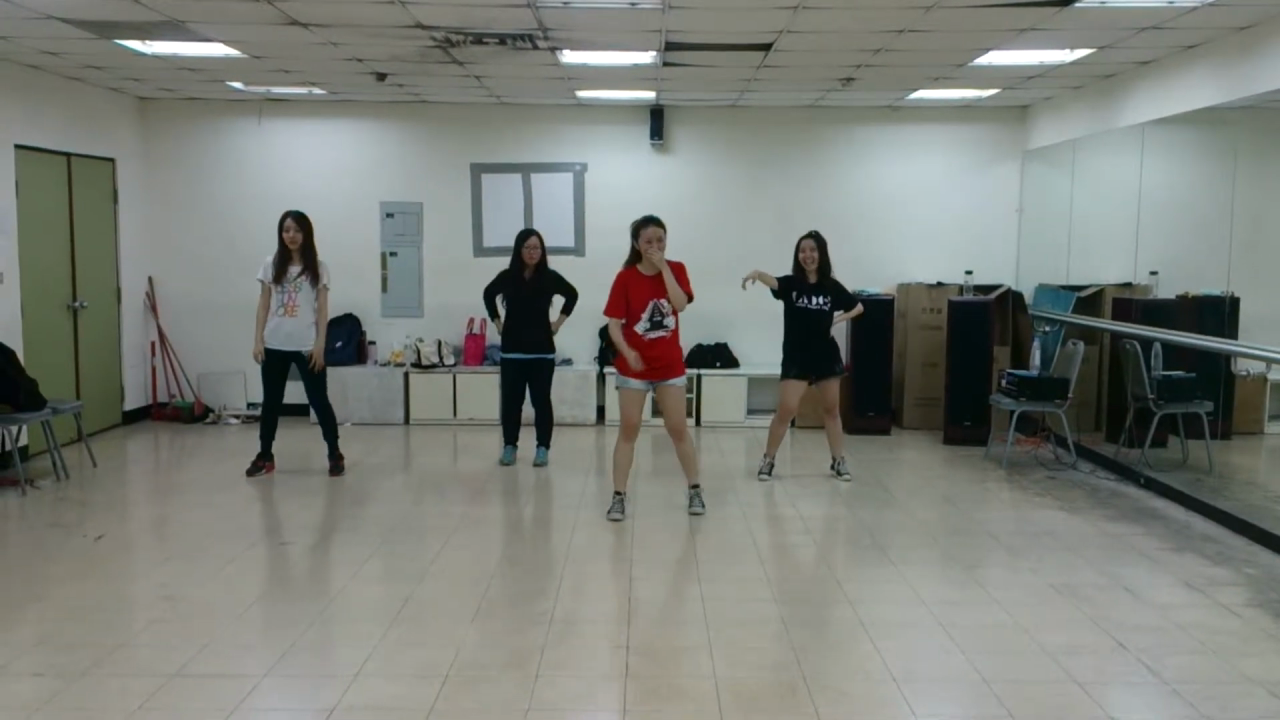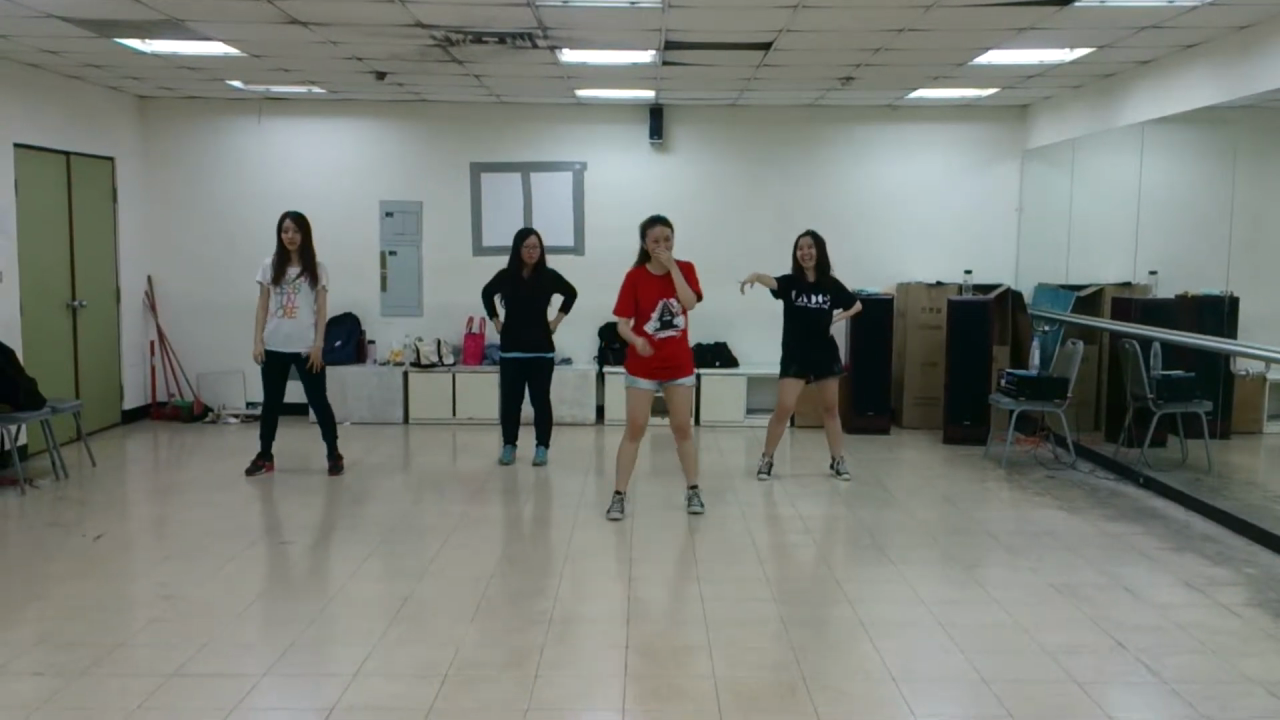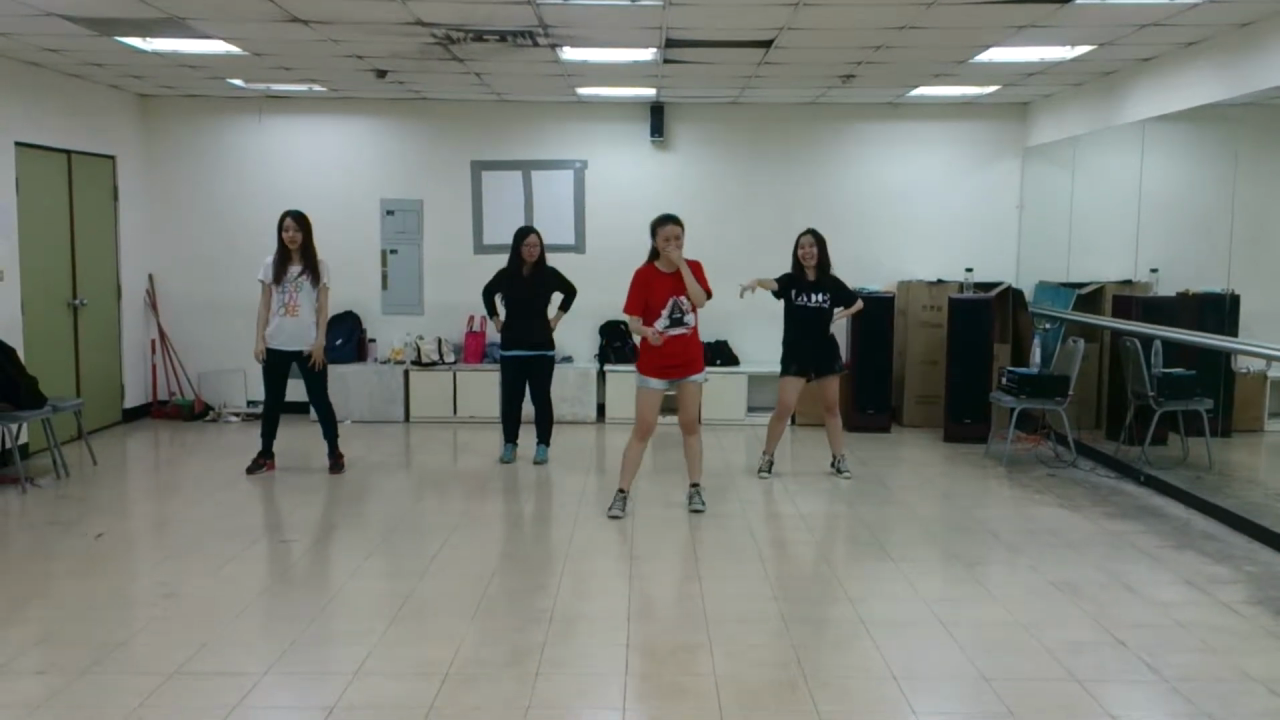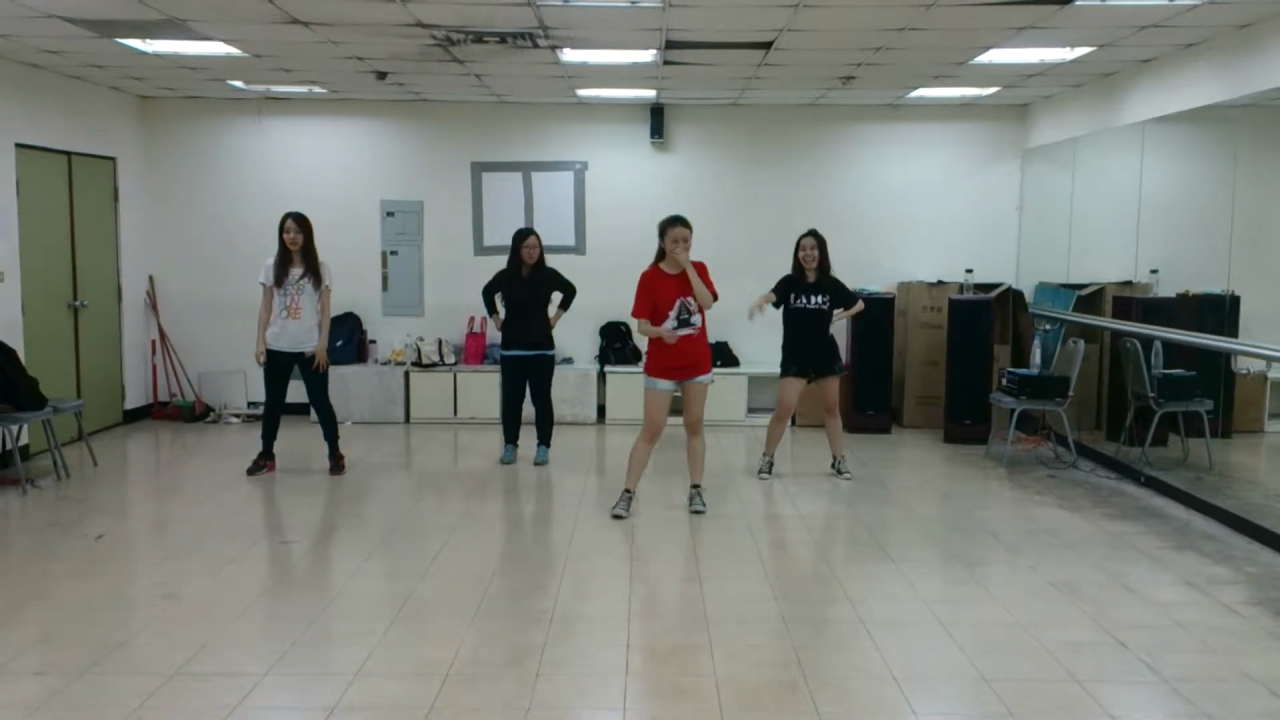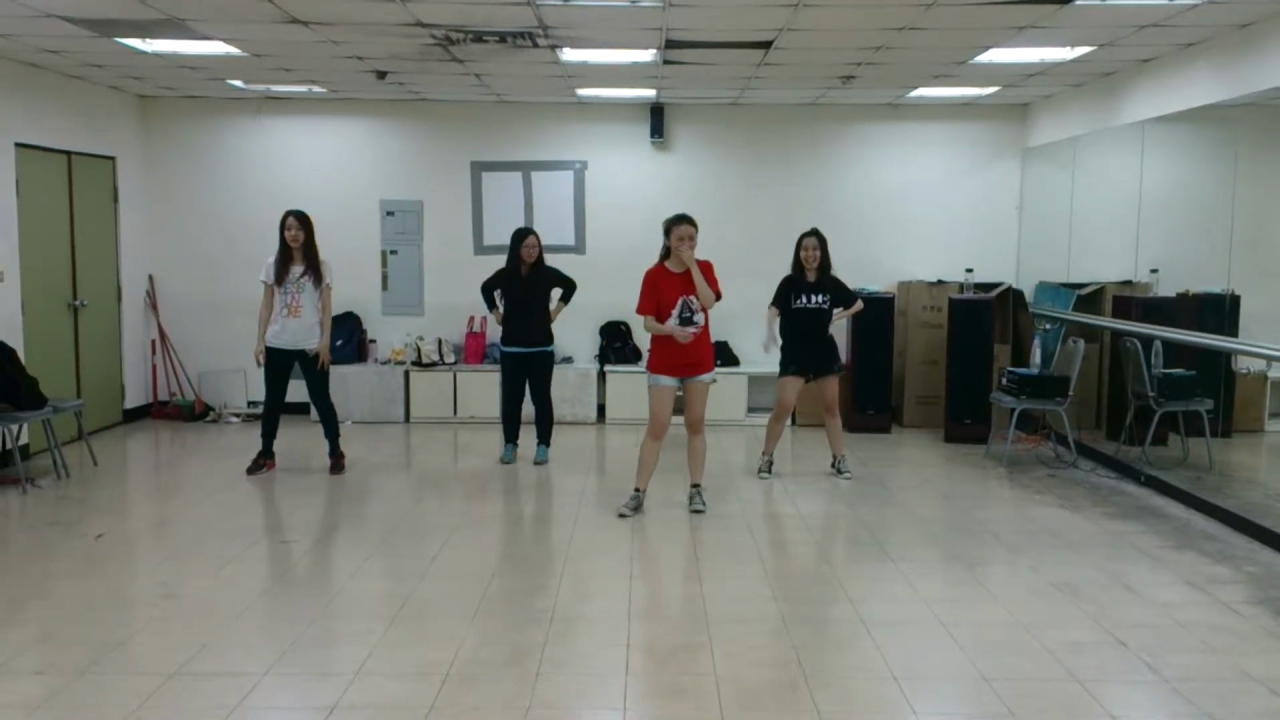
dt=0.1s
person 1, frame 1
left shoulder: (676, 270)
right shoulder: (625, 277)
left elbow: (680, 304)
right elbow: (613, 324)
left wrist: (663, 267)
right wrist: (625, 350)
left hip: (670, 364)
right hip: (634, 365)
left knee: (679, 430)
right knee: (629, 430)
left ankle: (695, 490)
right ankle: (619, 496)
person 1, frame 2
left shoulder: (685, 269)
right shoulder: (635, 277)
left elbow: (690, 303)
right elbow: (622, 324)
left wrist: (671, 266)
right wrist: (635, 340)
left hip: (680, 364)
right hip: (643, 365)
left knee: (683, 429)
right knee: (634, 431)
left ankle: (693, 490)
right ankle: (619, 495)
person 1, frame 3
left shoulder: (694, 268)
right shoulder: (643, 275)
left elbow: (700, 301)
right elbow: (634, 322)
left wrist: (682, 264)
right wrist: (647, 331)
left hip: (690, 362)
right hip: (654, 365)
left knee: (690, 426)
right knee: (643, 429)
left ankle: (694, 489)
right ankle: (622, 494)
person 1, frame 4
left shoulder: (699, 269)
right shoulder: (650, 277)
left elbow: (707, 303)
right elbow: (642, 325)
left wrist: (688, 266)
right wrist: (660, 332)
left hip: (697, 363)
right hip: (661, 366)
left knee: (694, 427)
right knee: (651, 430)
left ankle: (695, 490)
right ankle: (627, 493)
person 1, frame 5
left shoulder: (704, 268)
right shoulder: (654, 275)
left elbow: (709, 301)
right elbow: (647, 323)
left wrist: (692, 264)
right wrist: (672, 330)
left hip: (699, 361)
right hip: (664, 363)
left knee: (695, 425)
right knee: (657, 428)
left ankle: (696, 489)
right ankle: (639, 493)
person 2, frame 1
left shoulder: (317, 267)
right shoulder: (271, 264)
left elbow: (322, 309)
right elbow: (263, 305)
left wrist: (320, 344)
right wrist: (258, 339)
left hip: (306, 346)
right hip: (274, 346)
left knee: (318, 400)
right knee: (271, 401)
left ankle: (335, 455)
right ankle: (265, 457)
person 2, frame 2
left shoulder: (316, 268)
right shoulder: (270, 266)
left elbow: (321, 310)
right elbow: (262, 306)
left wrist: (318, 345)
right wrist: (258, 341)
left hip: (305, 347)
right hip: (274, 347)
left knee: (318, 400)
right knee: (271, 402)
left ankle: (334, 455)
right ankle: (265, 457)
person 2, frame 3
left shoulder: (317, 266)
right shoulder: (271, 265)
left elbow: (323, 308)
right elbow: (264, 305)
left wrist: (319, 342)
right wrist: (260, 339)
left hip: (308, 345)
right hip: (276, 346)
left knee: (319, 399)
right knee: (272, 400)
left ankle: (334, 454)
right ankle: (266, 455)
person 2, frame 4
left shoulder: (319, 268)
right shoulder: (272, 267)
left elbow: (325, 310)
right elbow: (265, 307)
left wrist: (322, 343)
right wrist: (260, 342)
left hip: (310, 347)
right hip: (277, 347)
left knee: (320, 400)
right knee: (273, 402)
left ankle: (335, 455)
right ankle: (266, 456)
person 2, frame 5
left shoulder: (320, 266)
right shoulder: (273, 265)
left elbow: (326, 307)
right elbow: (266, 305)
left wrist: (325, 341)
right wrist: (260, 341)
left hip: (311, 344)
right hip: (278, 345)
left knee: (321, 398)
right knee: (273, 399)
left ankle: (336, 454)
right ankle: (266, 455)
person 3, frame 1
left shoulder: (832, 286)
right shoulder: (791, 283)
left elbow: (858, 307)
right elbow: (773, 282)
left wrist: (836, 320)
right wrist: (757, 274)
left hip: (826, 355)
right hip: (796, 357)
left knee: (831, 409)
right knee: (785, 410)
left ankle: (838, 461)
right ankle: (768, 460)
person 3, frame 2
left shoulder: (831, 284)
right shoulder: (790, 282)
left elbow: (856, 305)
right elbow: (772, 282)
left wrist: (836, 319)
right wrist: (755, 277)
left hip: (825, 354)
right hip: (795, 356)
left knee: (830, 409)
right knee: (783, 409)
left ankle: (838, 461)
right ankle: (766, 459)
person 3, frame 3
left shoulder: (831, 283)
right shoulder: (790, 280)
left elbow: (858, 303)
right elbow: (773, 285)
left wrist: (837, 317)
right wrist: (756, 282)
left hip: (825, 352)
right hip: (795, 354)
left knee: (831, 407)
right knee: (783, 408)
left ankle: (839, 459)
right ankle: (767, 457)
person 3, frame 4
left shoulder: (831, 284)
right shoulder: (789, 282)
left elbow: (858, 305)
right elbow: (772, 295)
left wrist: (836, 318)
right wrist: (760, 301)
left hip: (825, 353)
right hip: (795, 355)
left knee: (831, 408)
right knee: (783, 409)
left ankle: (839, 460)
right ankle: (767, 458)
person 3, frame 5
left shoulder: (832, 284)
right shoulder: (790, 283)
left elbow: (857, 304)
right elbow: (774, 311)
left wrist: (835, 317)
right wrist: (770, 333)
left hip: (825, 353)
right hip: (795, 354)
left knee: (831, 407)
right knee: (783, 408)
left ankle: (839, 459)
right ankle: (766, 458)
person 4, frame 1
left shoulder: (549, 277)
right shoulder: (507, 277)
left elbow: (572, 295)
right elbow: (488, 294)
left wrist: (559, 322)
right wrist: (497, 321)
left hip: (542, 349)
right hip: (512, 349)
left knee: (541, 399)
right knee: (511, 399)
left ankle: (543, 447)
right ankle: (509, 446)
person 4, frame 2
left shoulder: (548, 276)
right shoulder: (506, 276)
left elbow: (571, 294)
right elbow: (486, 294)
left wrist: (557, 320)
right wrist: (496, 320)
left hip: (541, 348)
right hip: (511, 348)
left knee: (540, 399)
right knee: (510, 398)
left ankle: (542, 447)
right ankle: (509, 446)
person 4, frame 3
left shoulder: (548, 274)
right shoulder: (506, 275)
left elbow: (570, 292)
right elbow: (487, 293)
left wrist: (556, 318)
right wrist: (495, 319)
left hip: (542, 347)
right hip: (511, 347)
left knee: (541, 397)
right knee: (511, 397)
left ankle: (543, 445)
right ankle: (509, 444)
person 4, frame 4
left shoulder: (548, 274)
right shoulder: (506, 276)
left elbow: (570, 291)
right elbow: (487, 292)
left wrist: (556, 317)
right wrist: (495, 318)
left hip: (541, 347)
right hip: (512, 348)
left knee: (541, 397)
right knee: (511, 398)
left ankle: (543, 446)
right ankle: (510, 445)
person 4, frame 5
left shoulder: (547, 273)
right shoulder: (505, 275)
left elbow: (570, 285)
right elbow: (486, 288)
left wrist: (557, 310)
right wrist: (495, 313)
left hip: (541, 346)
right hip: (511, 347)
left knee: (541, 396)
right knee: (511, 396)
left ankle: (543, 445)
right ankle: (510, 444)
